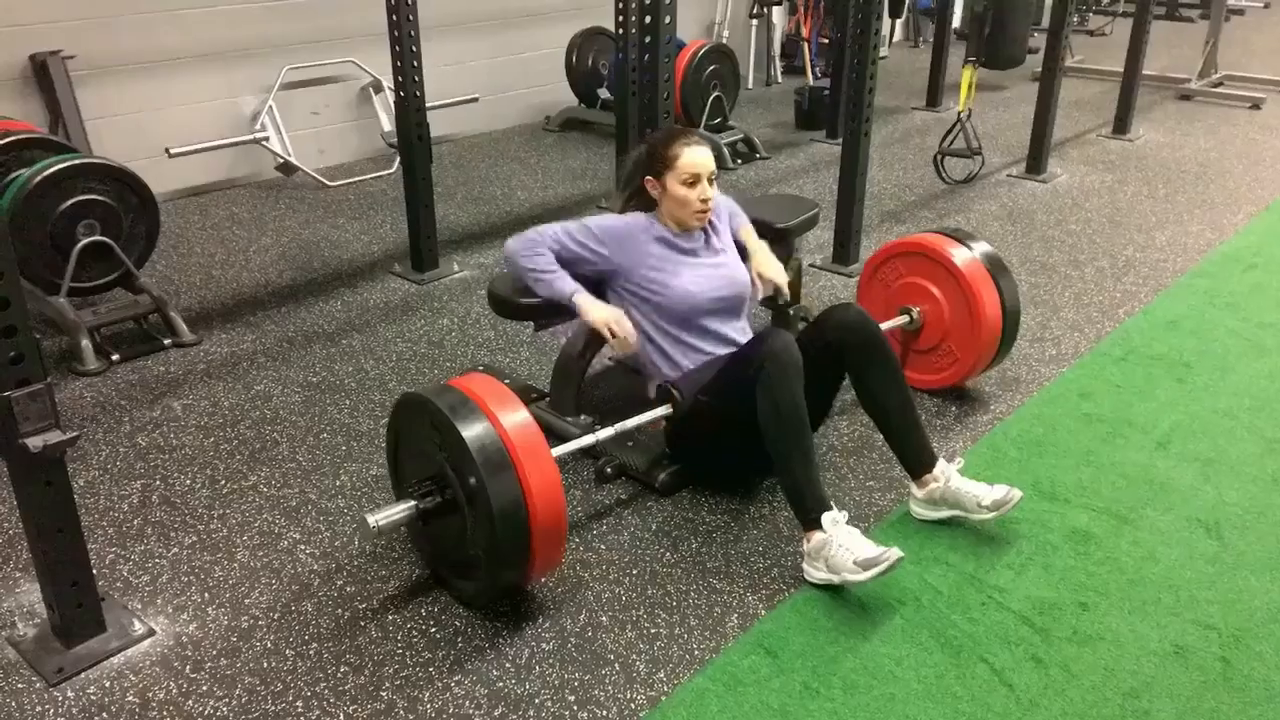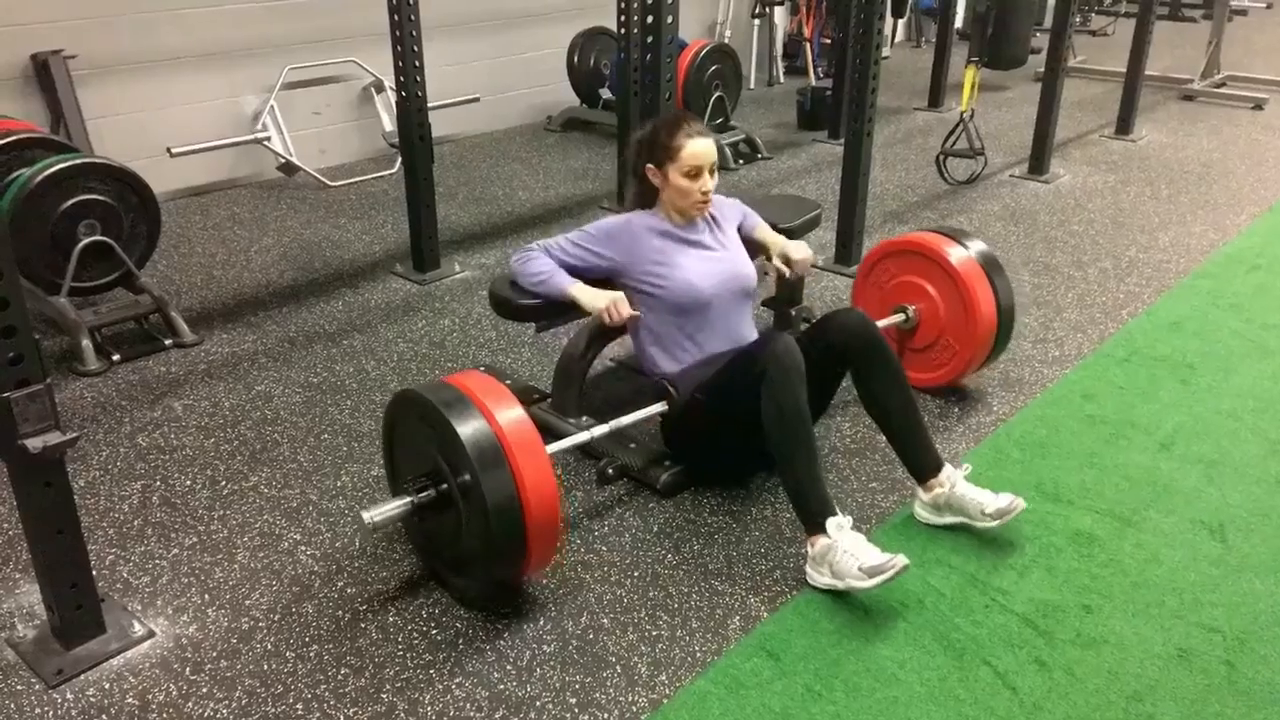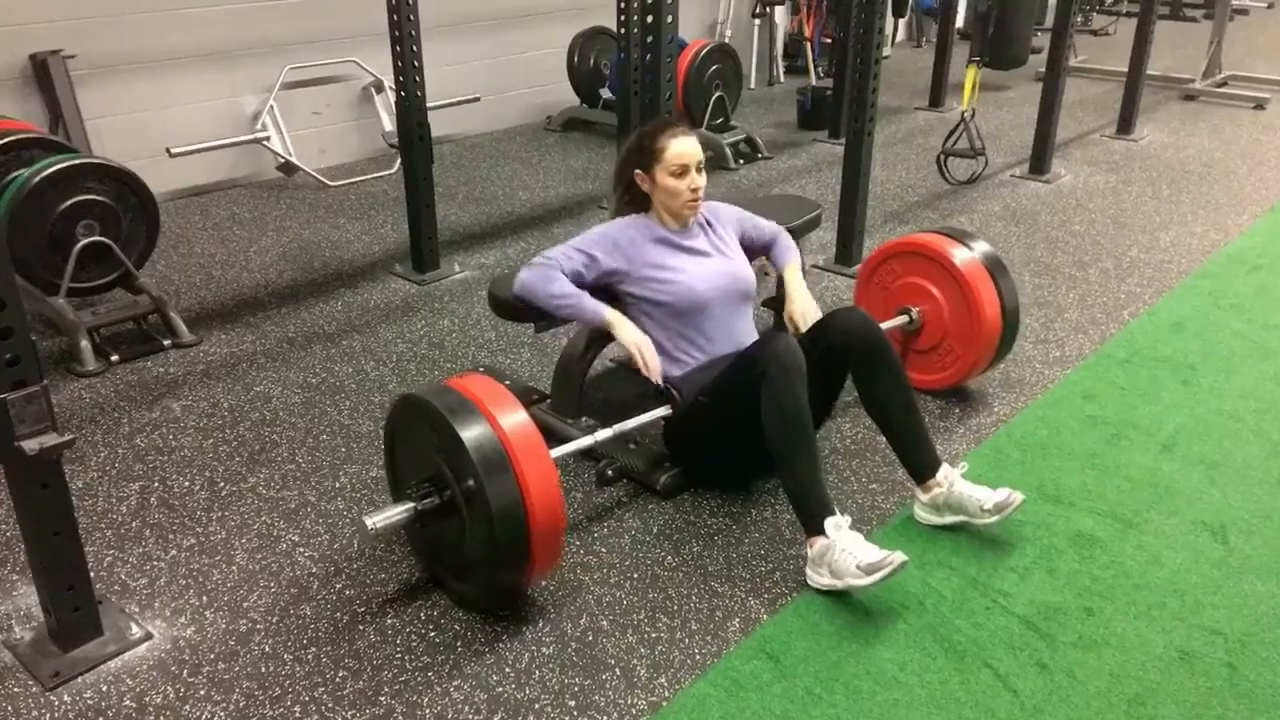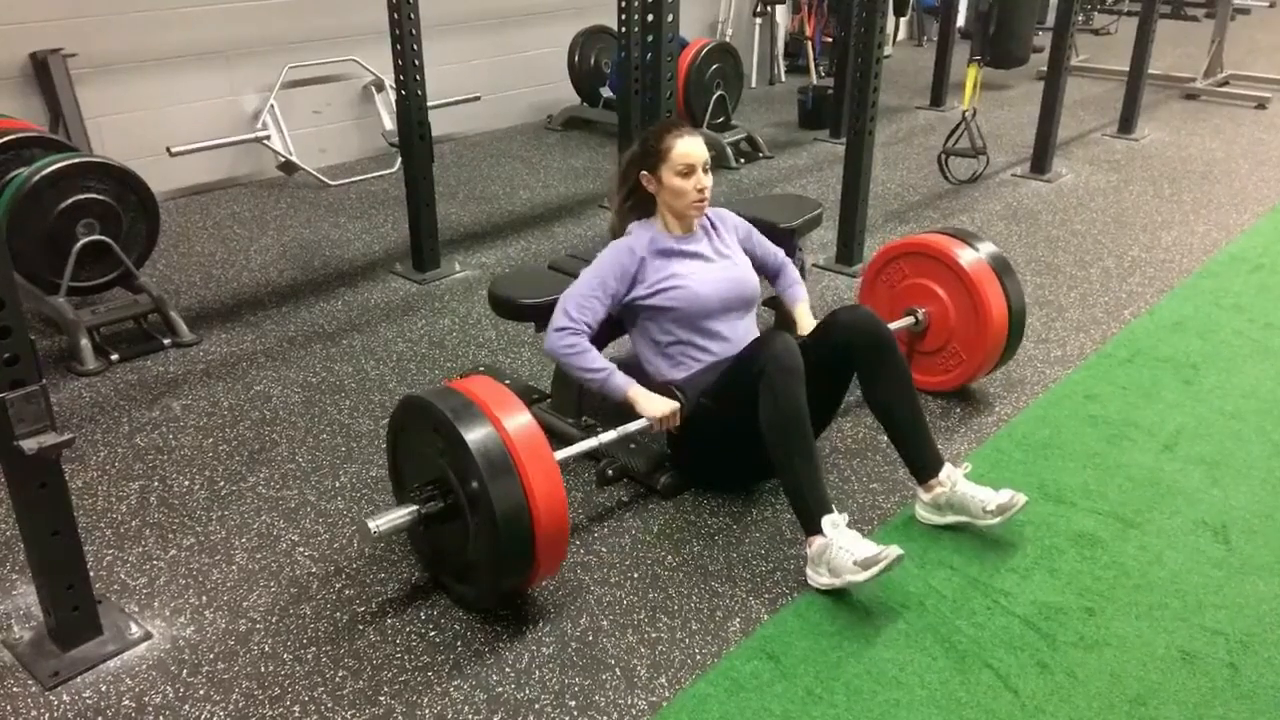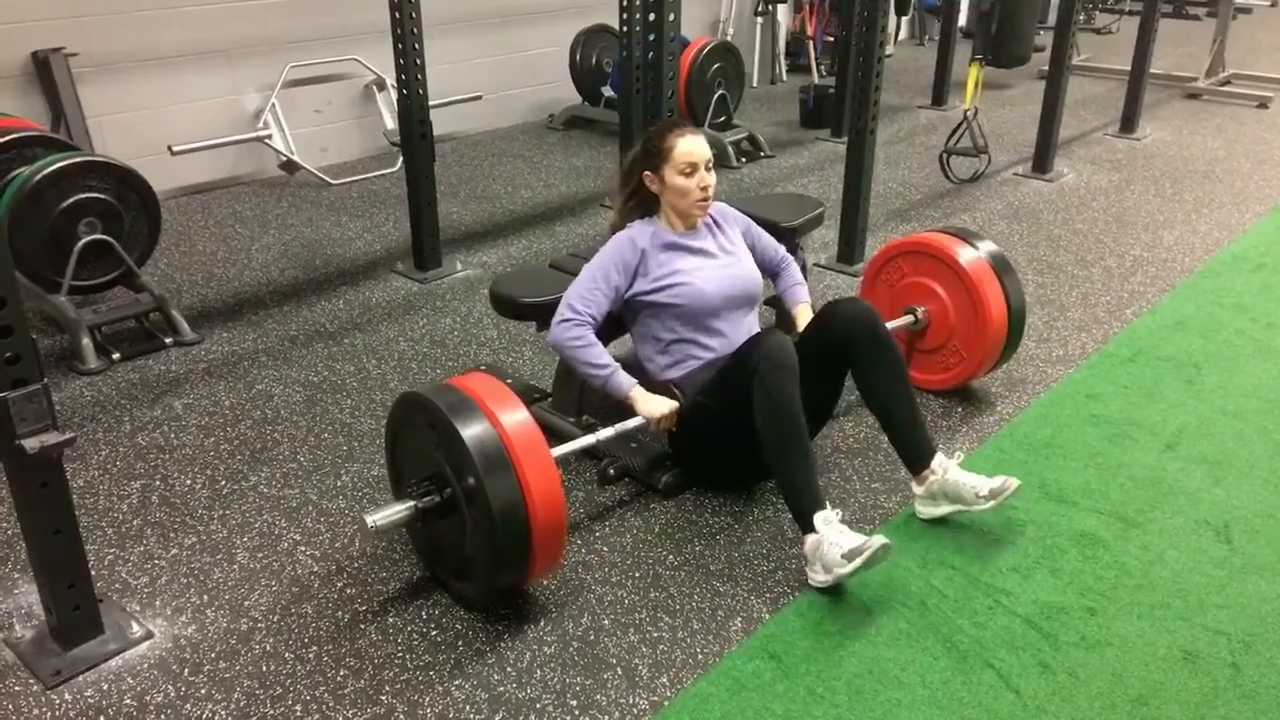
dt=0.4s
person 1, frame 1
left shoulder: (712, 215)
right shoulder: (626, 234)
right elbow: (523, 249)
left wrist: (756, 249)
right wrist: (585, 301)
left hip: (762, 402)
right hip: (698, 419)
left knee: (847, 321)
right knee: (772, 345)
left ankle: (931, 481)
right ankle: (820, 539)
person 1, frame 2
left shoulder: (717, 211)
right shoulder: (626, 234)
right elbow: (526, 261)
left wrist: (775, 241)
right wrist: (584, 291)
left hip: (762, 400)
right hip: (696, 416)
left knee: (849, 326)
right knee: (776, 348)
left ankle: (937, 486)
right ankle: (825, 543)
person 1, frame 3
left shoulder: (717, 218)
right shoulder: (623, 238)
left elbow: (776, 237)
right elbow: (533, 280)
left wrist: (797, 289)
right wrist: (615, 320)
left hip: (763, 402)
right hip: (698, 420)
left knee: (851, 326)
right knee: (778, 348)
left ankle: (936, 486)
right ankle: (825, 544)
person 1, frame 4
left shoulder: (722, 224)
right shoulder: (632, 252)
left elbow: (780, 266)
right elbow: (563, 336)
left wrist: (806, 321)
right wrist: (638, 395)
left hip: (768, 405)
right hip: (704, 425)
left knee: (856, 325)
right knee: (775, 347)
left ankle: (938, 487)
right ankle: (824, 541)
person 1, frame 5
left shoulder: (724, 219)
right shoulder: (633, 245)
left elbow: (782, 264)
right elbow: (567, 327)
left wrist: (808, 328)
right wrist: (638, 394)
left hip: (768, 401)
right hip: (704, 421)
left knee: (849, 315)
right knee: (770, 345)
left ankle: (933, 476)
right ankle: (819, 536)
